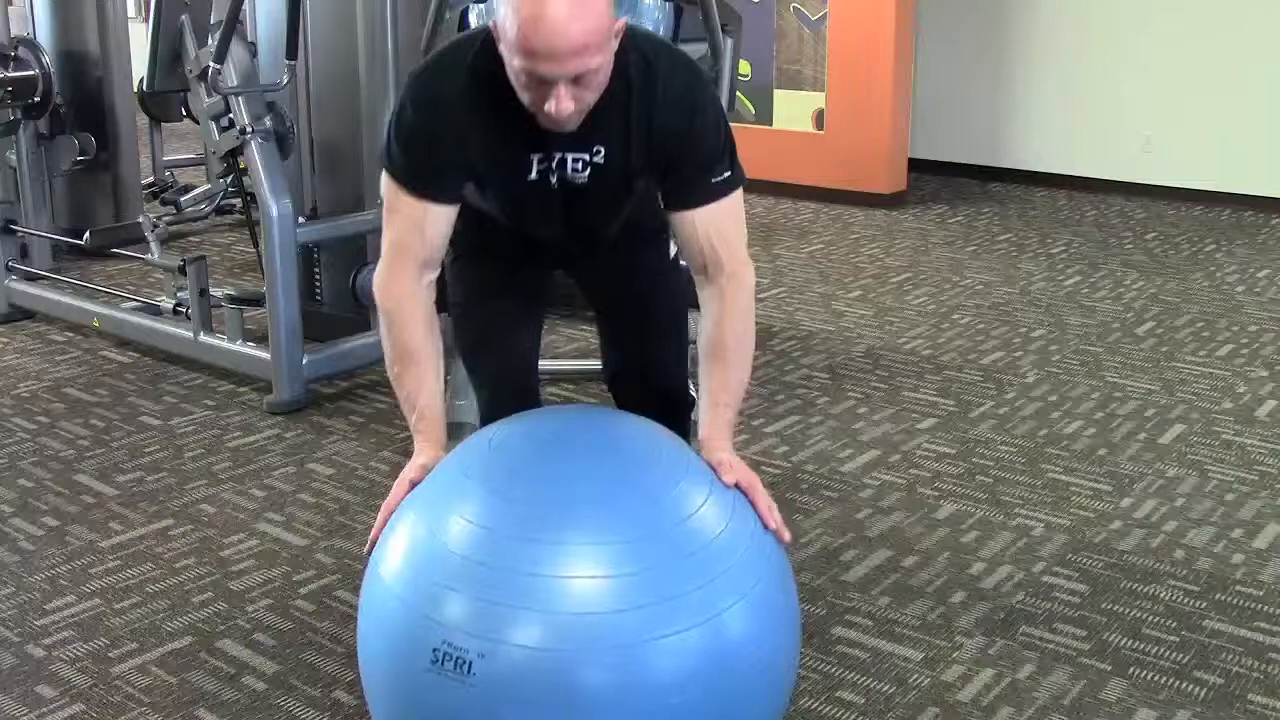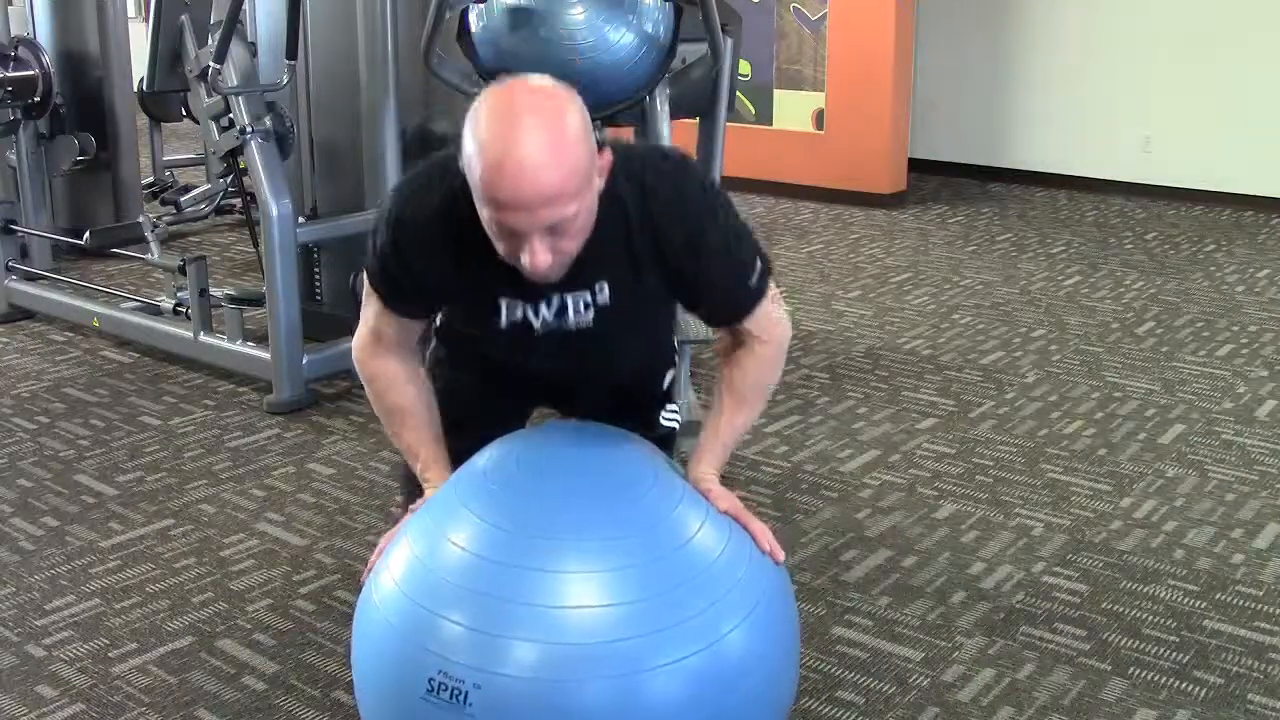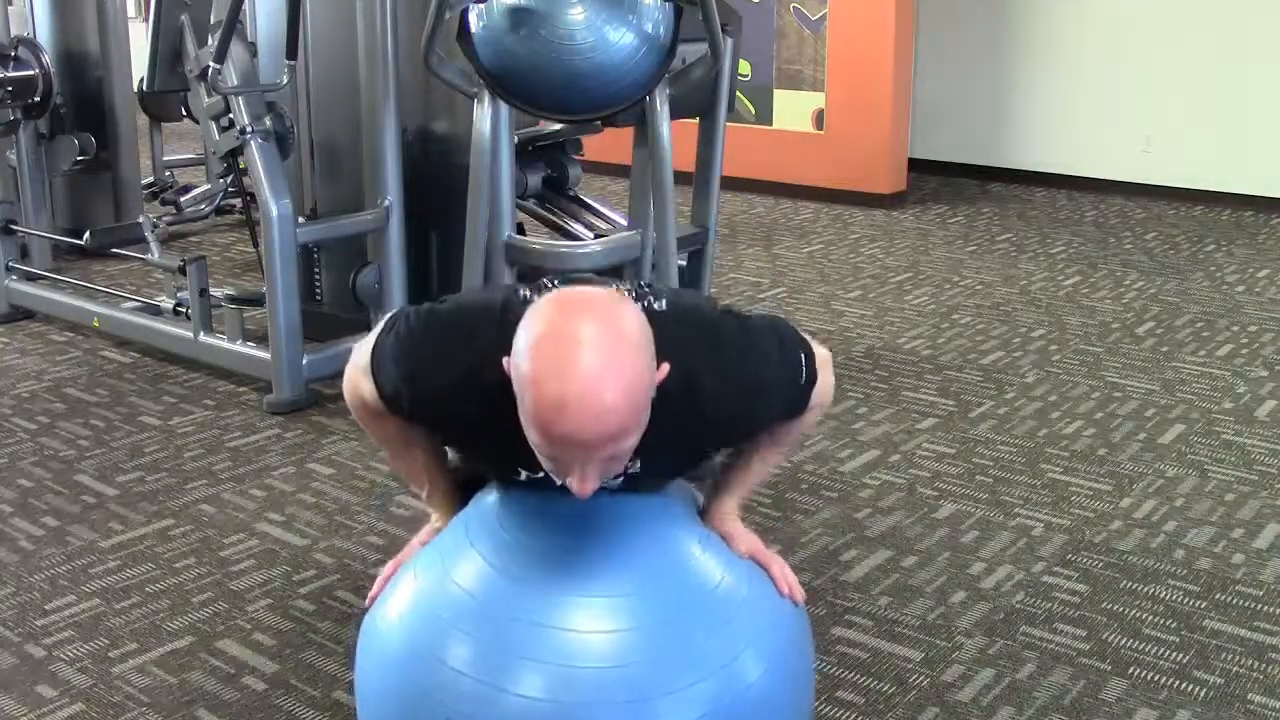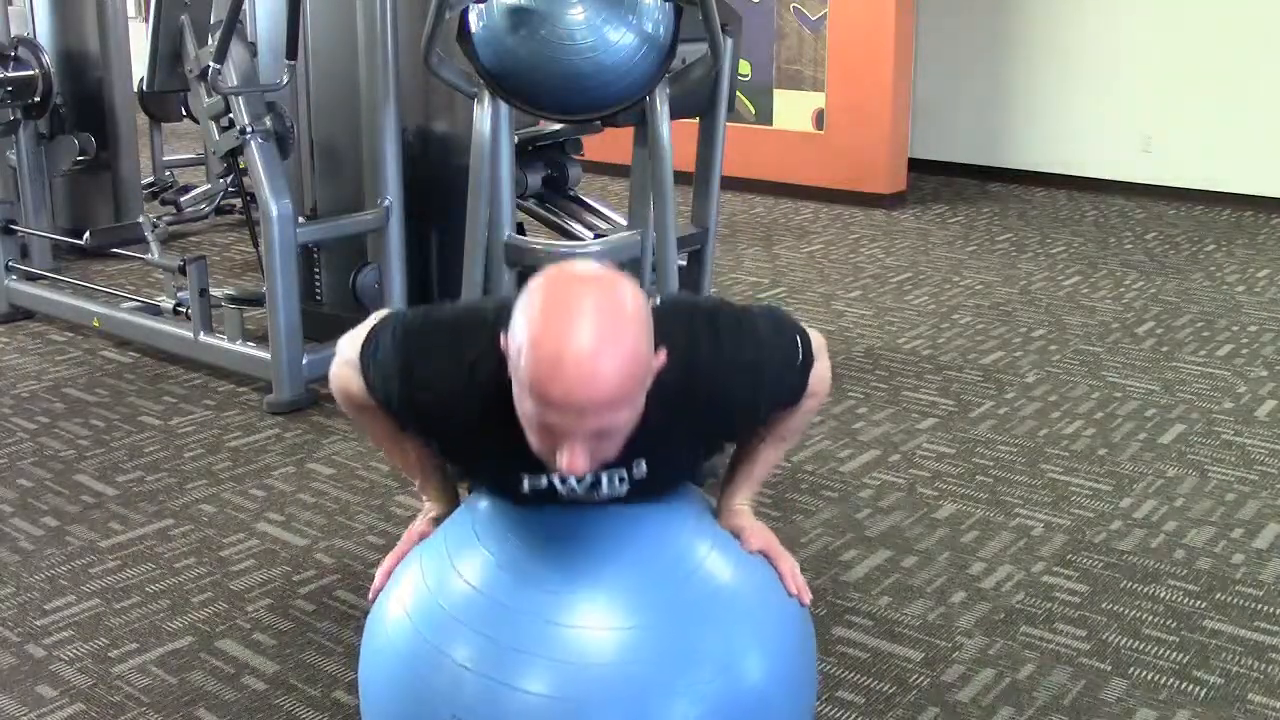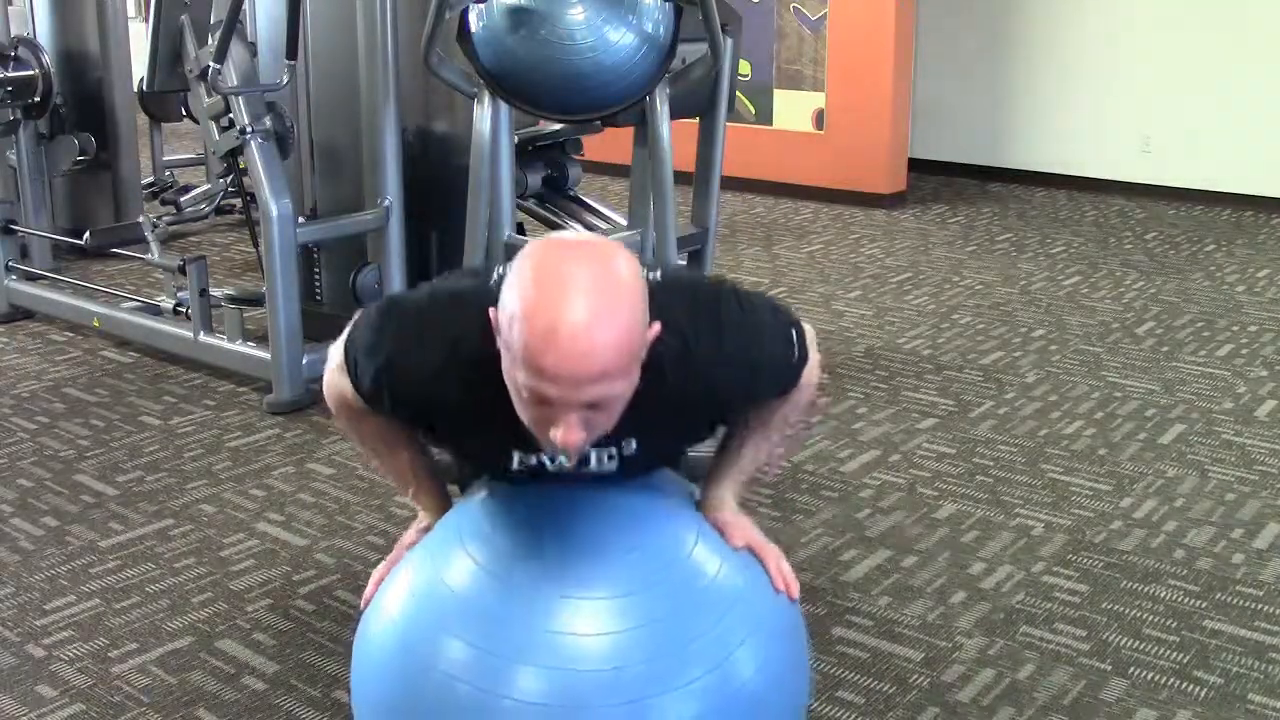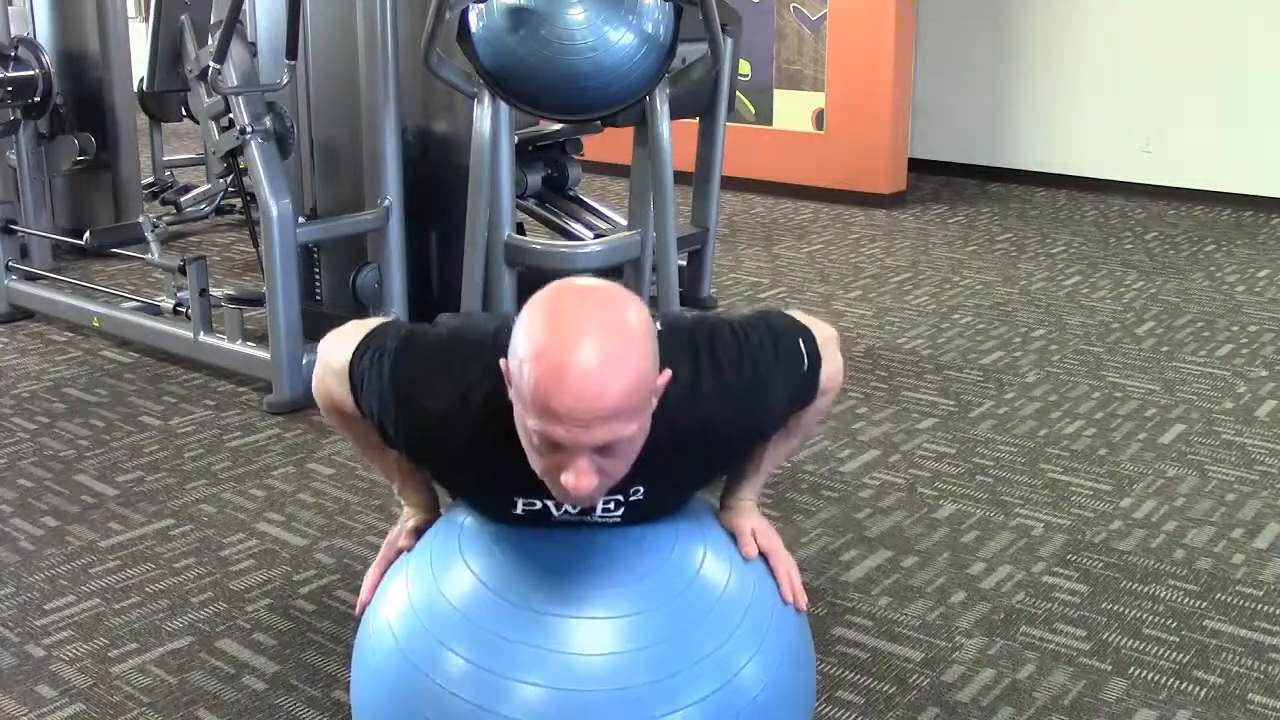
dt=0.7s
person 1, frame 1
left shoulder: (671, 85)
right shoulder: (444, 89)
left elbow: (722, 269)
right elbow: (407, 268)
left wrist: (718, 441)
right wrist: (429, 444)
left hip: (625, 227)
right hip: (496, 234)
left knee: (658, 396)
right knee: (509, 410)
person 1, frame 2
left shoulder: (673, 203)
right shoulder: (424, 213)
left elbow: (764, 333)
right elbow: (382, 347)
left wrist: (704, 471)
right wrist: (437, 483)
left hip: (625, 367)
right hip: (481, 362)
person 1, frame 3
left shoulder: (719, 366)
right shoulder: (445, 358)
left elbow: (816, 378)
right elbow: (363, 380)
left wrist: (724, 507)
right wrist: (445, 511)
person 1, frame 4
left shoulder: (719, 359)
right shoulder: (441, 364)
left elbow: (812, 376)
right elbow: (349, 366)
left wrist: (735, 502)
right wrist: (437, 496)
person 1, frame 5
left shoulder: (715, 337)
right shoulder: (423, 344)
left elbow: (798, 370)
right elbow: (347, 386)
left wrist: (721, 499)
right wrist: (432, 509)
person 1, frame 6
left shoulder: (722, 386)
right shoulder: (435, 388)
left elbow: (823, 353)
right elbow: (332, 363)
left wrist: (742, 500)
right wrist: (417, 502)
